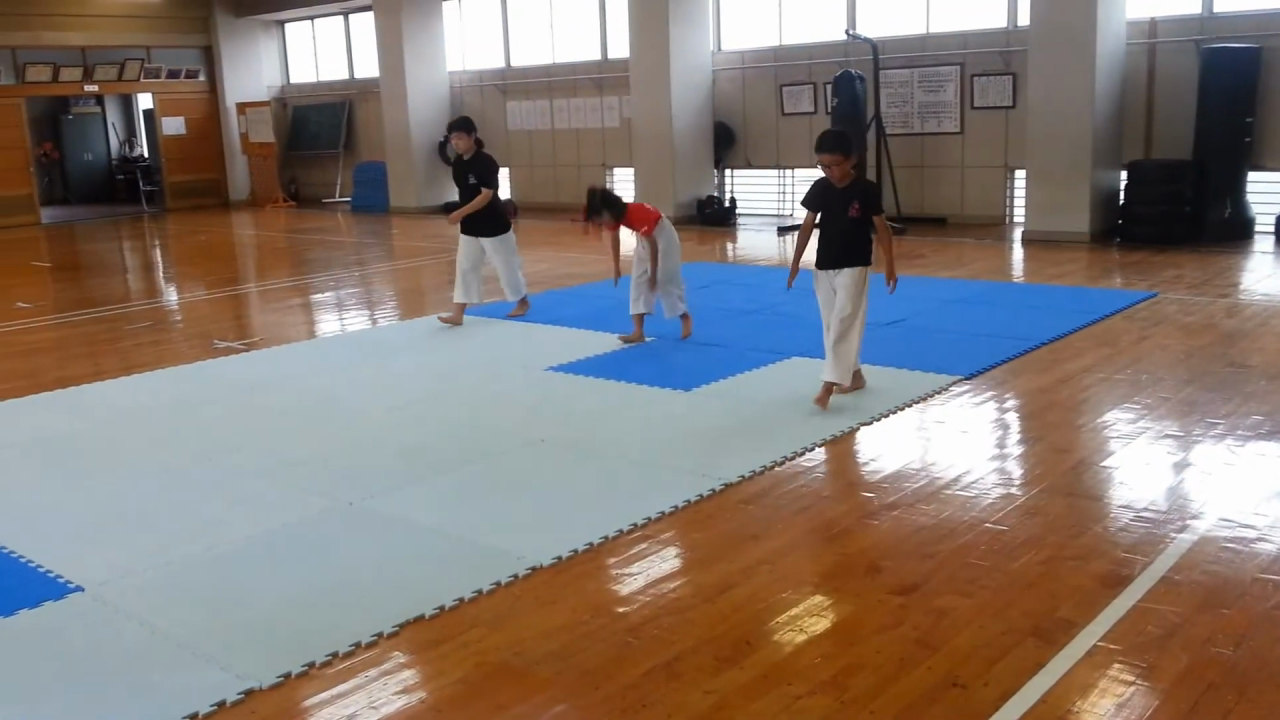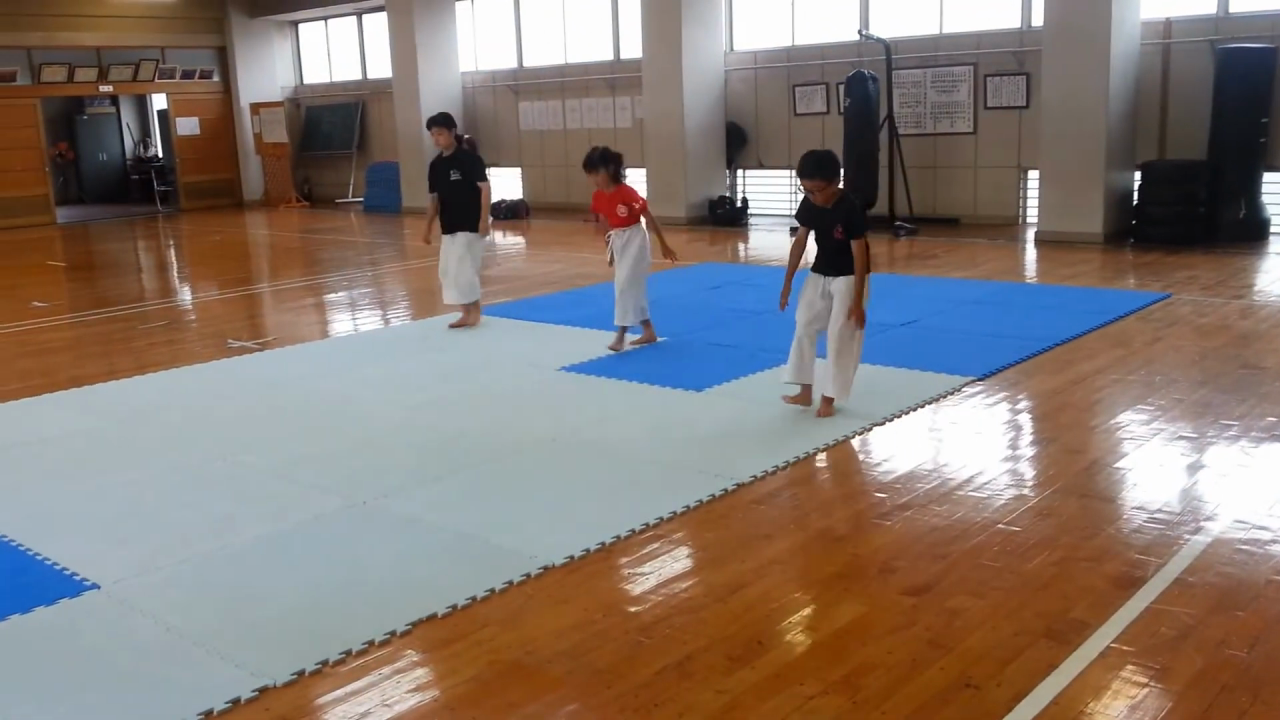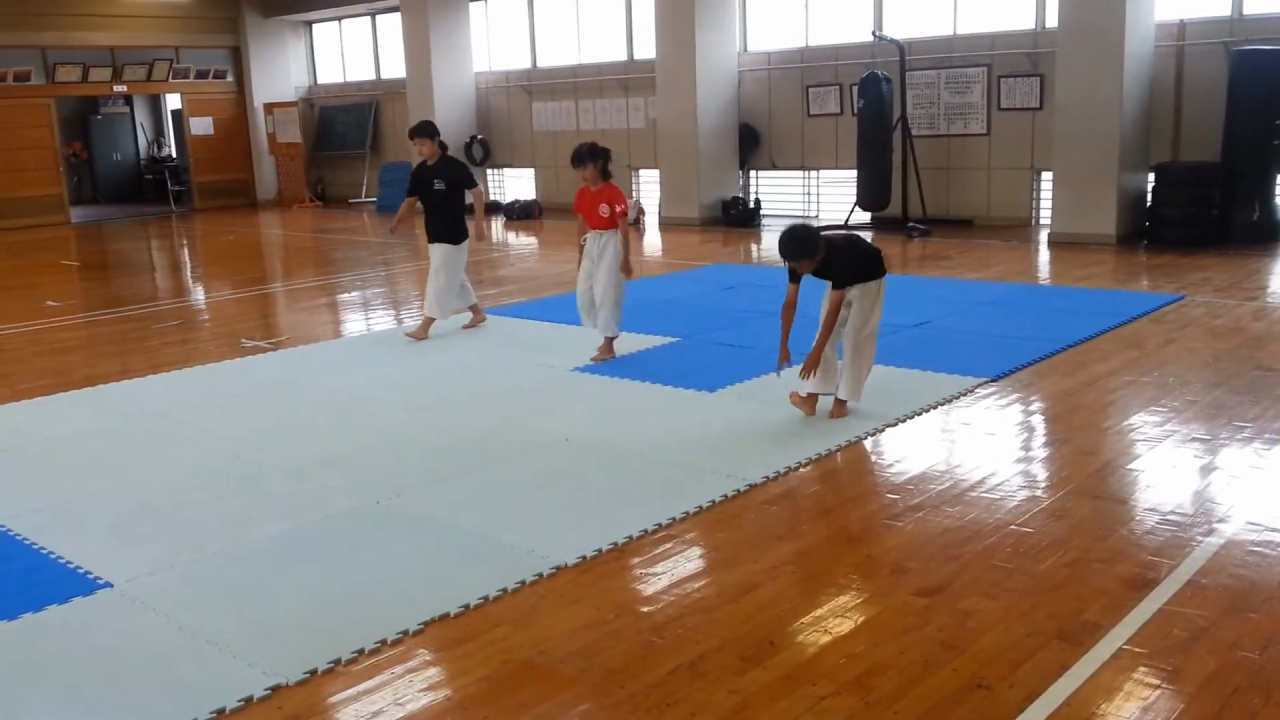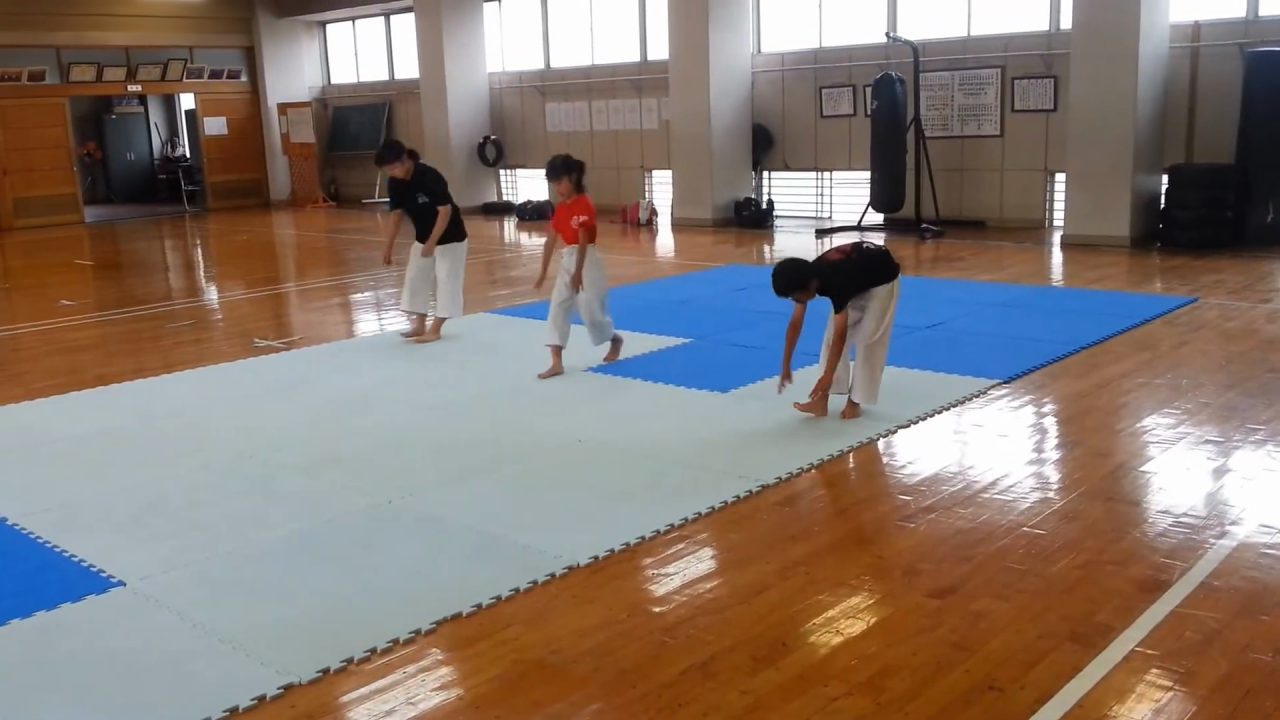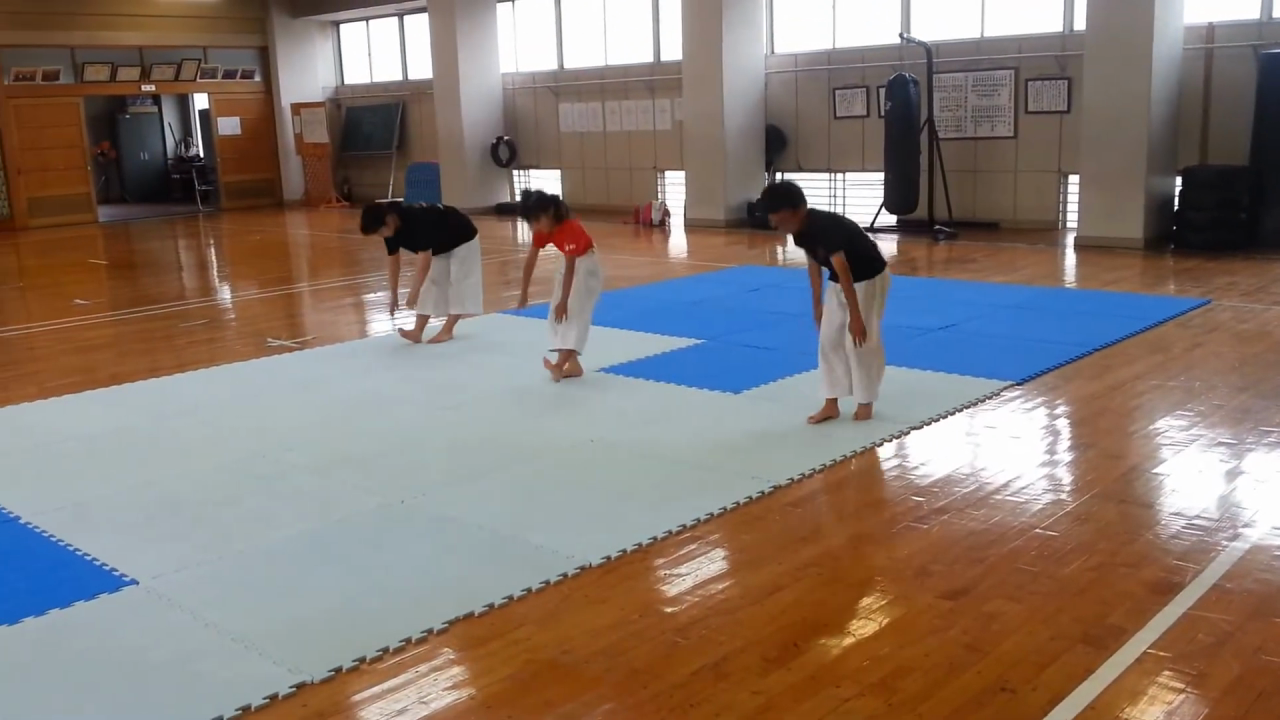
dt=0.3s
person 1, frame 1
left shoulder: (866, 190)
right shoulder: (819, 188)
left elbow: (882, 229)
right elbow: (807, 226)
left wrist: (889, 266)
right wrist: (795, 263)
left hip: (853, 268)
right hip: (824, 268)
left knee: (843, 326)
right knee: (831, 325)
left ankle: (829, 385)
right ankle: (854, 375)
person 1, frame 2
left shoulder: (852, 209)
right shoulder: (808, 204)
left elbow: (860, 256)
right elbow: (799, 243)
left wrist: (858, 300)
right wrist: (787, 283)
left hip: (849, 277)
right hip: (818, 275)
left knee: (842, 336)
right knee: (804, 327)
left ankle: (830, 397)
right ankle: (804, 389)
person 1, frame 3
left shoulder: (841, 256)
right shoulder: (799, 259)
left elbow: (833, 310)
right elbow: (790, 303)
left wrist: (815, 353)
right wrist: (783, 347)
left hip: (867, 281)
right hip: (840, 284)
left knee: (856, 339)
right knee: (824, 345)
left ankle: (841, 399)
right ankle: (810, 398)
person 1, frame 4
left shoulder: (835, 280)
right shoulder: (808, 276)
left elbow: (840, 332)
right elbow: (796, 322)
left wrist: (827, 377)
right wrist: (786, 364)
left hip: (881, 281)
right hip: (856, 282)
left knee: (868, 339)
right knee: (831, 338)
left ankle: (855, 400)
right ankle: (821, 401)
person 1, frame 5
left shoulder: (826, 227)
right shoulder: (801, 229)
left elbow: (843, 272)
right elbow: (814, 266)
left wrist: (855, 316)
right wrist: (817, 304)
left hip: (866, 279)
right hip: (838, 282)
left knee: (862, 342)
right knee: (829, 341)
left ankle: (865, 400)
right ankle: (831, 403)
person 2, frame 1
left shoulder: (635, 214)
right shoulder: (613, 217)
left elbow: (652, 244)
right elbow: (614, 240)
left wrist: (653, 274)
right wrist: (616, 267)
left hip: (661, 233)
right hip: (646, 234)
left knee: (666, 280)
right knee: (639, 280)
left ankle: (685, 317)
right ankle: (638, 331)
person 2, frame 2
left shoulder: (626, 193)
right shoulder: (598, 196)
left elbow: (648, 217)
left wrist: (663, 244)
right wrist: (610, 249)
left hip: (634, 240)
right hip: (617, 241)
left knee: (625, 287)
right knee: (633, 288)
left ankle: (620, 337)
right ankle: (648, 333)
person 2, frame 3
left shoulder: (613, 193)
right shoulder: (582, 194)
left elbow: (623, 226)
left wrist: (626, 258)
right wrist: (581, 254)
left hip: (610, 245)
right hip: (592, 245)
left knee: (606, 296)
right knee: (584, 295)
left ankle: (608, 347)
right ankle: (607, 337)
person 2, frame 4
left shoulder: (584, 205)
right shoulder: (560, 208)
left elbow: (584, 240)
right elbow: (551, 241)
left wrist: (579, 272)
right wrist: (543, 273)
left hip: (587, 260)
right hip: (567, 259)
left knee: (591, 311)
right knee: (558, 310)
left ankle: (614, 339)
right ankle: (557, 363)
person 2, frame 5
left shoulder: (569, 228)
right shoulder: (541, 230)
left elbow: (570, 267)
right elbow: (530, 261)
left wrist: (563, 301)
right wrist: (524, 293)
left hip: (586, 265)
right hip: (567, 265)
left knee: (574, 312)
right knee: (556, 316)
left ankle: (561, 364)
right ankle: (573, 364)
person 3, frame 1
left shoulder: (486, 163)
right shoulder: (457, 164)
left elbow: (487, 195)
left wrist: (461, 213)
left hip: (494, 226)
right hip: (469, 229)
left knee: (506, 265)
right knee: (465, 268)
left ankle: (523, 302)
right ankle: (458, 314)
person 3, frame 2
left shoulder: (469, 158)
right shoulder: (436, 164)
left elbow: (484, 188)
right elbow: (436, 198)
left wrist: (484, 218)
right wrist: (428, 226)
left hip: (470, 225)
right hip: (448, 227)
left knee: (462, 268)
right knee: (448, 270)
left ankle: (475, 310)
right ankle: (467, 314)
person 3, frame 3
left shoulder: (454, 167)
right shoulder: (419, 172)
left elbow: (477, 193)
right elbow: (410, 201)
left wrist: (479, 223)
right wrist: (398, 221)
left hip: (452, 235)
right hip: (434, 235)
left knee: (440, 280)
right knee: (454, 277)
left ankle: (424, 328)
right ankle: (478, 314)
person 3, frame 4
left shoulder: (430, 177)
right shoulder: (395, 183)
left elbow: (445, 210)
right elbow: (397, 214)
left wrist: (432, 243)
right wrist: (389, 245)
left hip: (450, 238)
right hip: (424, 238)
left knee: (446, 281)
right knee: (415, 279)
left ankle: (435, 329)
right ankle: (419, 325)
person 3, frame 5
left shoulder: (417, 220)
right shoulder: (390, 228)
left elbow: (424, 260)
right elbow: (393, 261)
left wrist: (414, 292)
right wrist: (393, 295)
left hip: (462, 240)
left knee: (460, 281)
right knee: (433, 281)
left ankle: (447, 330)
right ankle: (417, 331)
